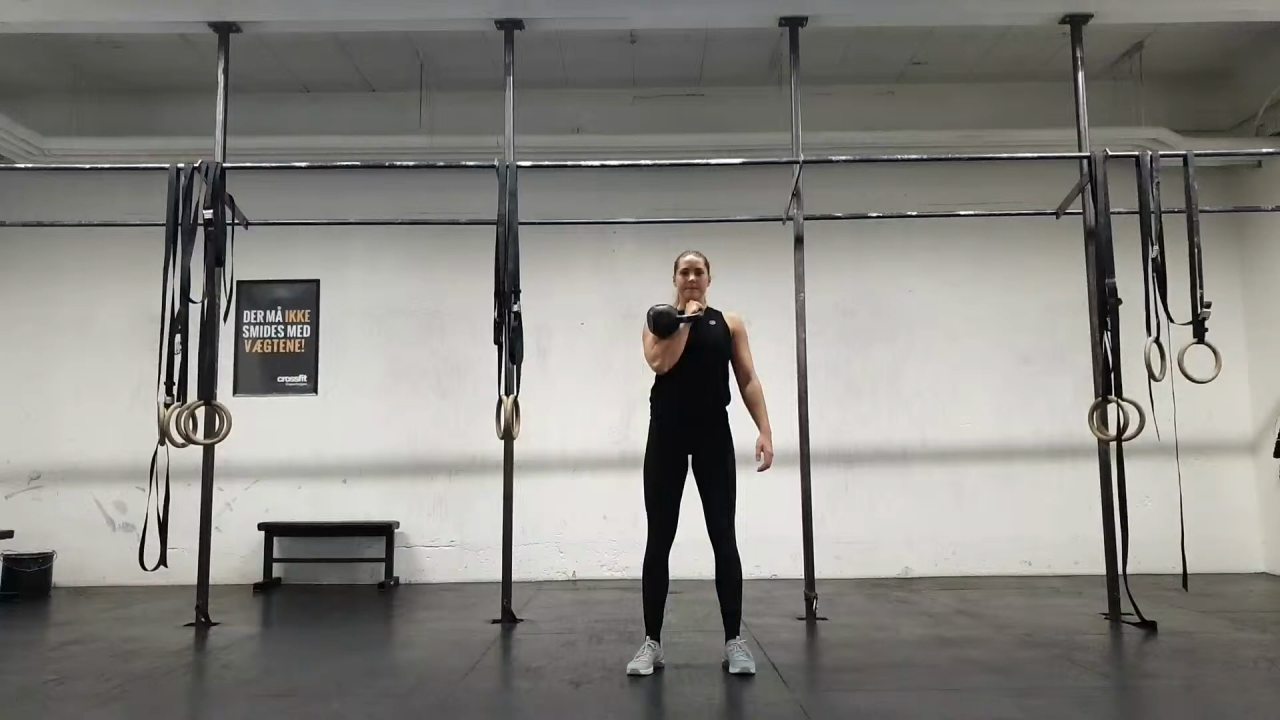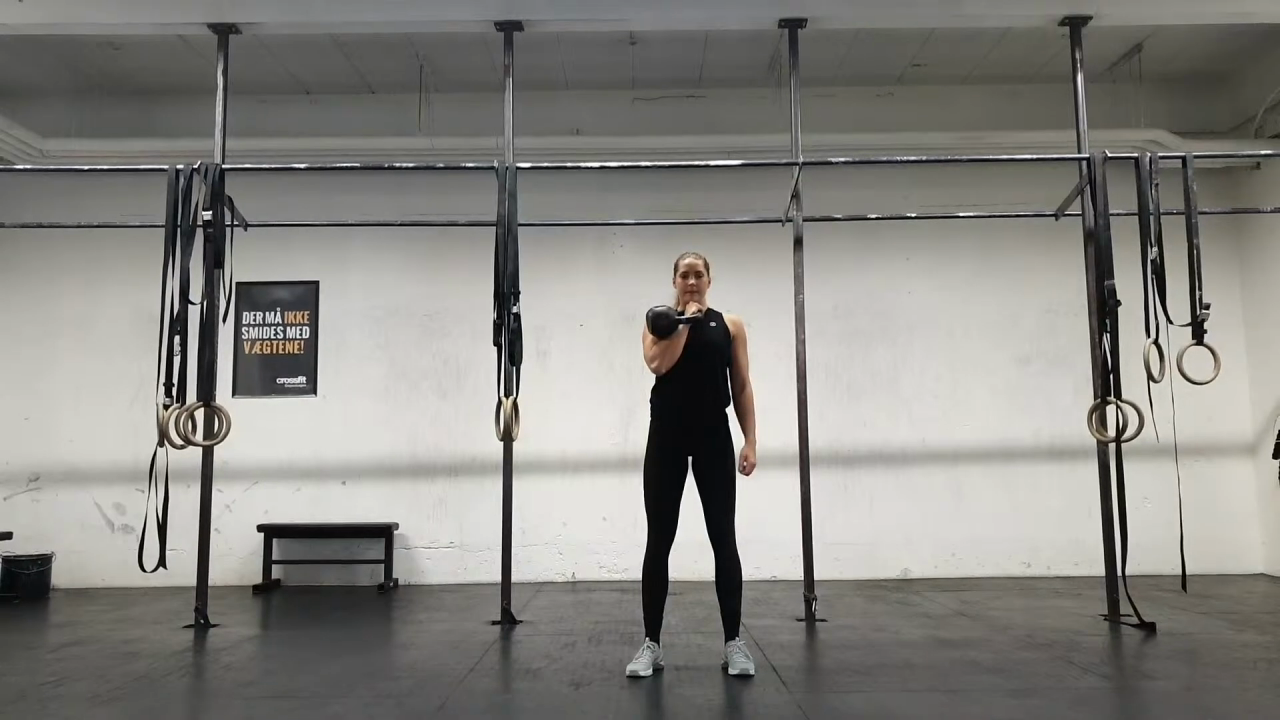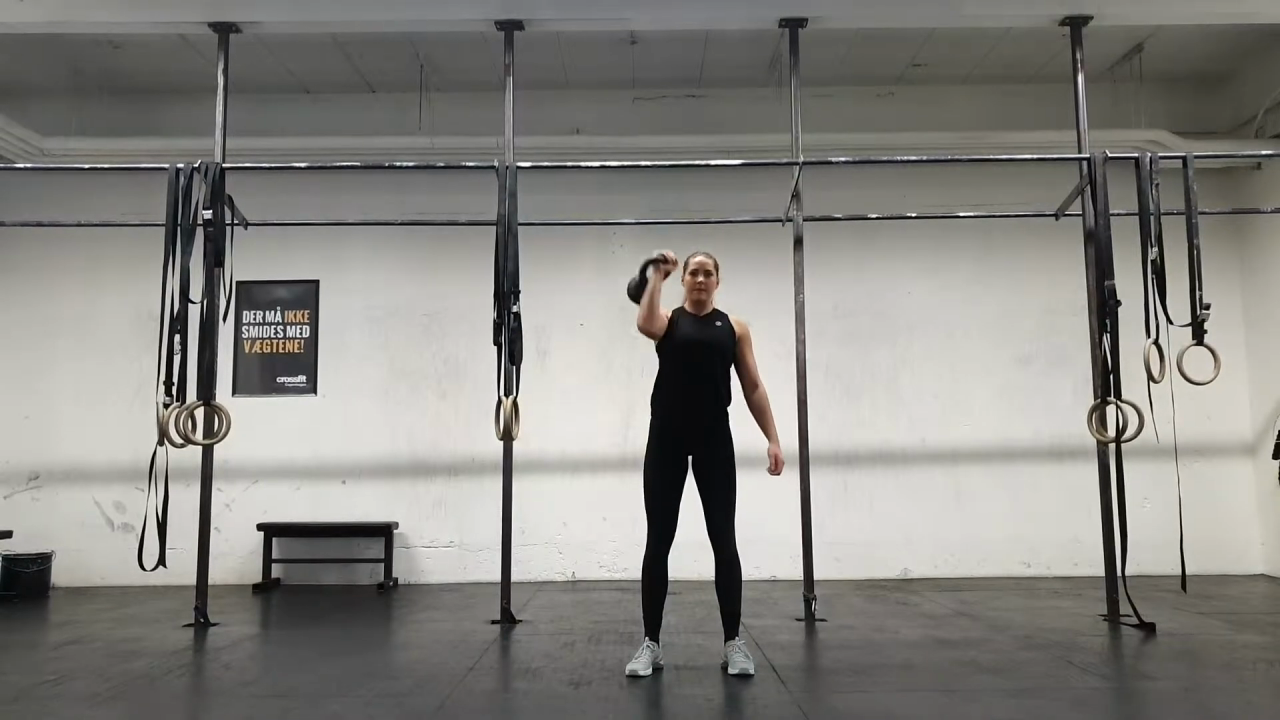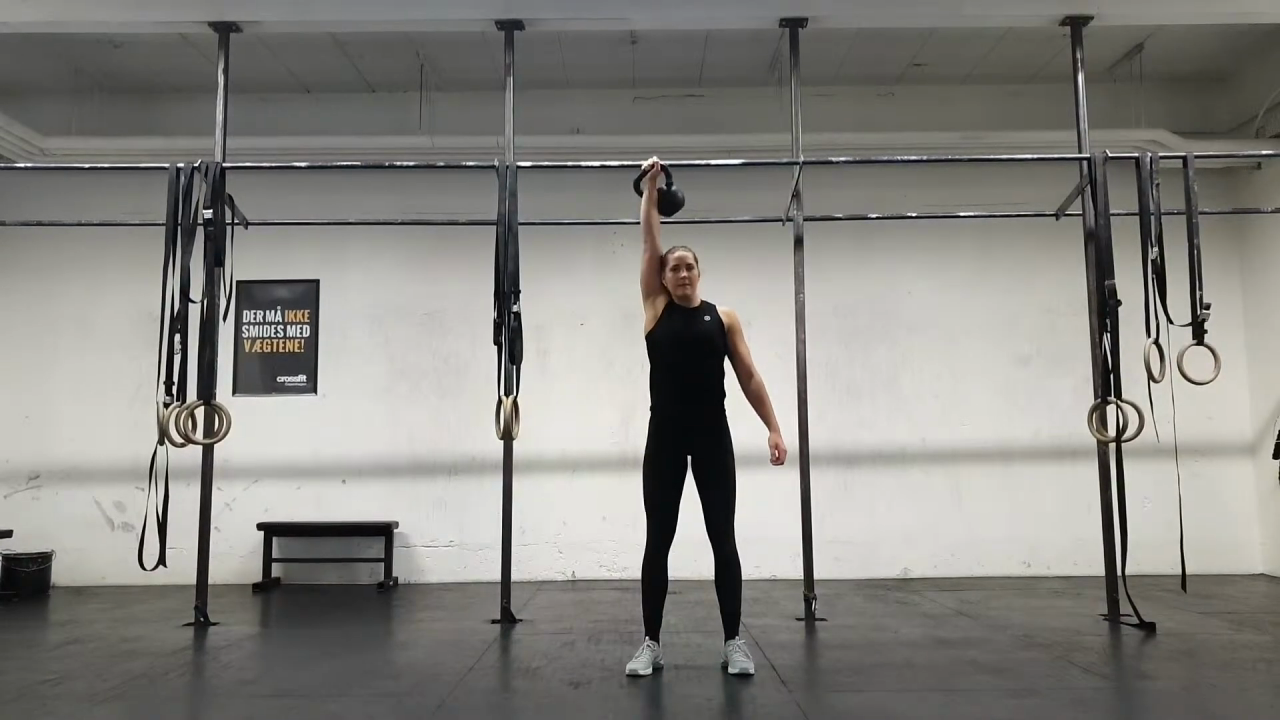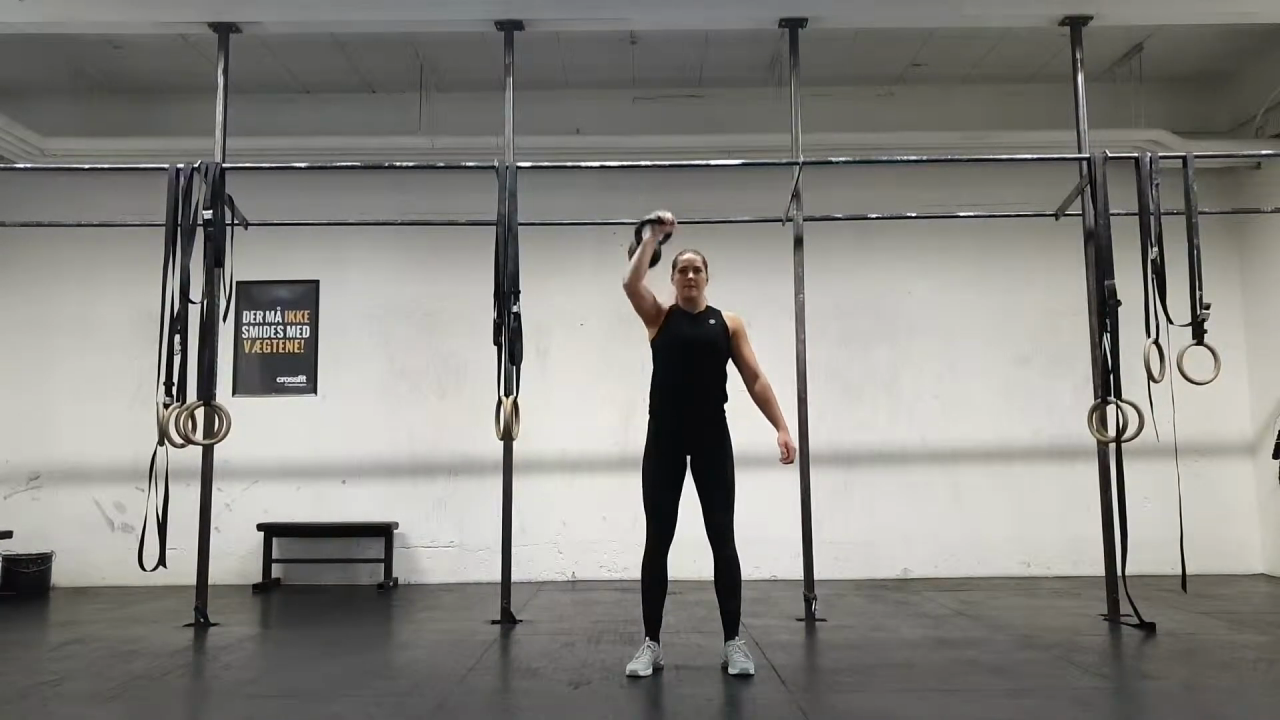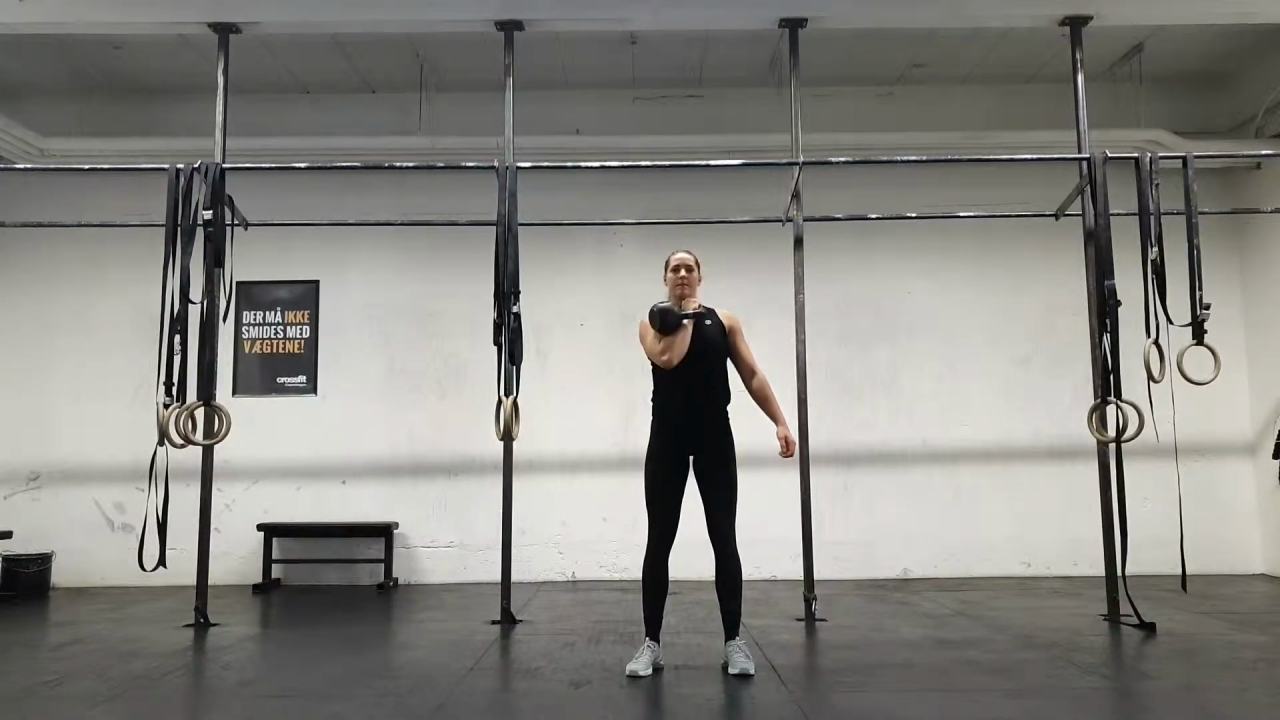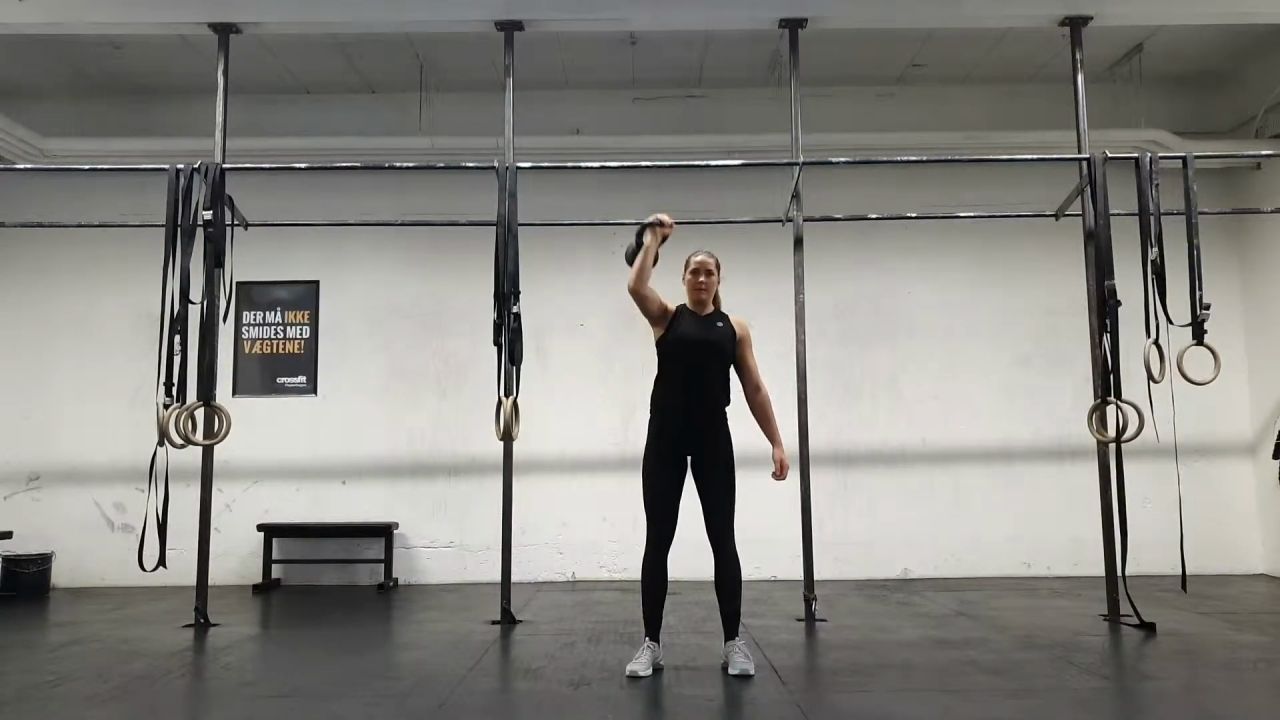
dt=0.7s
person 1, frame 1
left shoulder: (729, 322)
left elbow: (748, 378)
right elbow: (661, 363)
left wrist: (764, 430)
right wrist: (686, 319)
left hip: (713, 435)
right hip: (667, 435)
left knee: (724, 538)
right knee: (659, 540)
left ankle: (734, 641)
right ankle: (652, 642)
person 1, frame 2
left shoulder: (729, 324)
left elbow: (742, 386)
right elbow: (659, 364)
left wrist: (750, 440)
right wrist: (685, 321)
left hip: (714, 437)
right hip: (666, 436)
left knee: (724, 539)
right knee: (658, 540)
left ankle: (733, 642)
right ankle: (651, 643)
person 1, frame 3
left shoulder: (734, 326)
right shoulder: (666, 316)
left elbow: (753, 386)
right elbow: (644, 323)
left wrist: (773, 439)
right wrist: (657, 276)
left hip: (714, 437)
right hip: (667, 435)
left knee: (723, 539)
right knee: (658, 540)
left ankle: (733, 642)
right ankle: (651, 643)
person 1, frame 4
left shoulder: (723, 318)
right shoulder: (656, 306)
left elbow: (749, 377)
right elbow: (649, 240)
left wrist: (773, 428)
right wrist: (651, 187)
left hip: (712, 436)
right hip: (665, 435)
left knee: (723, 539)
right knee: (658, 541)
left ankle: (733, 642)
right ankle: (651, 643)
person 1, frame 5
left shoulder: (728, 322)
right shoulder: (659, 316)
left elbow: (755, 378)
right elbow: (631, 284)
left wrist: (781, 426)
right wrist: (653, 236)
left hip: (711, 437)
right hip: (664, 437)
left knee: (722, 538)
right knee: (657, 540)
left ankle: (732, 642)
right ankle: (651, 643)
person 1, frame 6
left shoulder: (723, 320)
right shoulder: (652, 323)
left elbow: (752, 374)
right elbow: (668, 358)
left wrist: (780, 422)
right wrist: (685, 318)
left hip: (714, 434)
right hip: (667, 434)
left knee: (724, 539)
right knee: (659, 540)
left ankle: (733, 642)
right ankle: (651, 644)
person 1, frame 7
left shoulder: (735, 327)
right shoulder: (667, 316)
left elbow: (754, 388)
right elbow: (636, 288)
left wrist: (777, 443)
right wrist: (653, 239)
left hip: (713, 438)
right hip: (666, 436)
left knee: (723, 540)
right knee: (658, 541)
left ankle: (733, 643)
right ankle: (651, 644)
